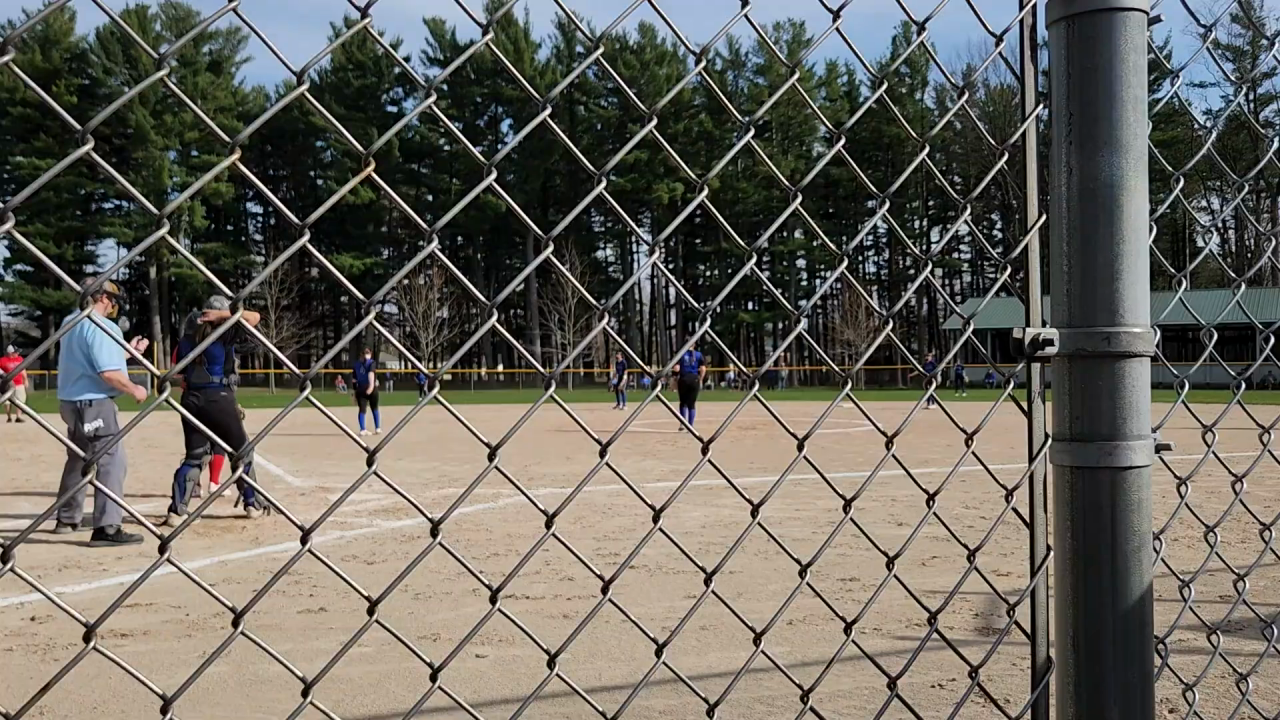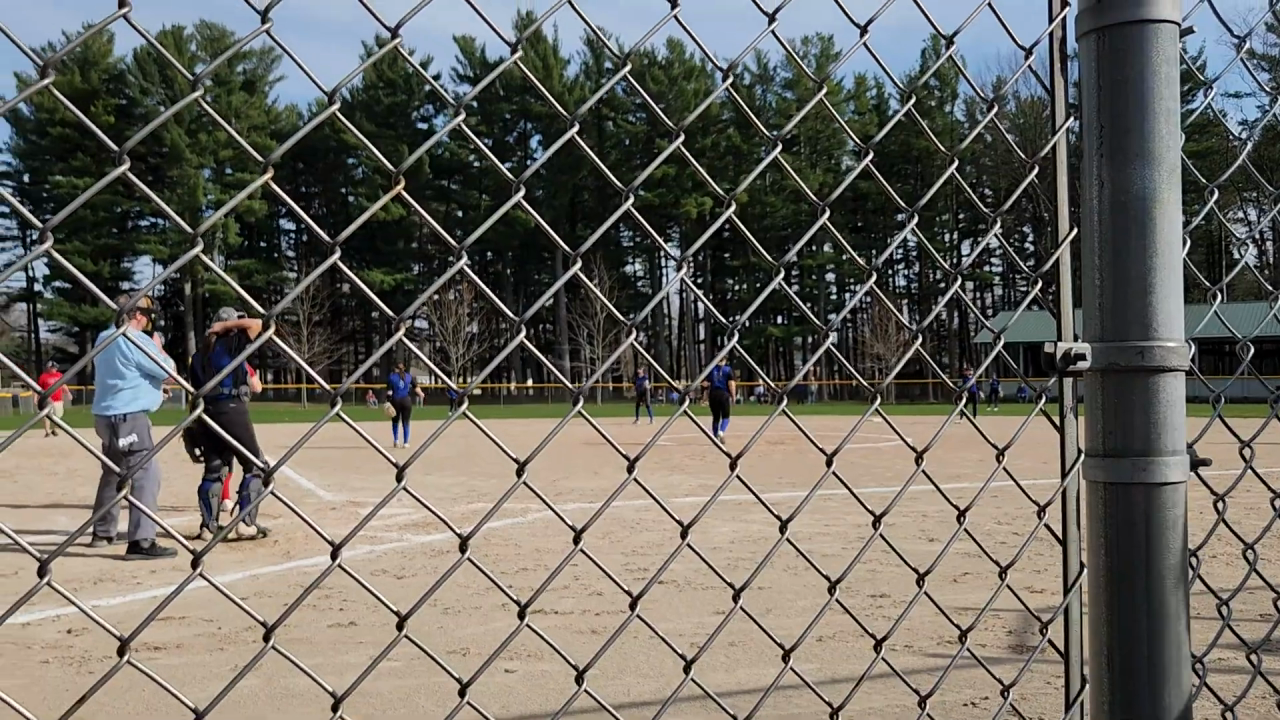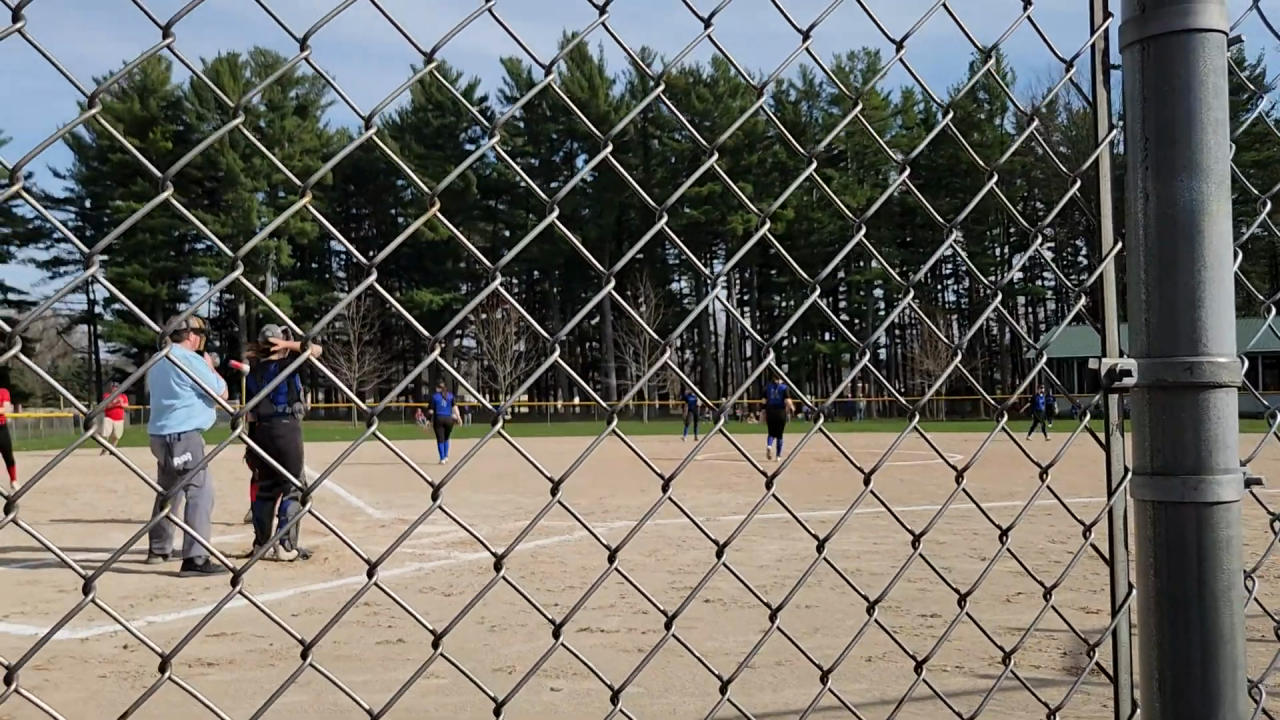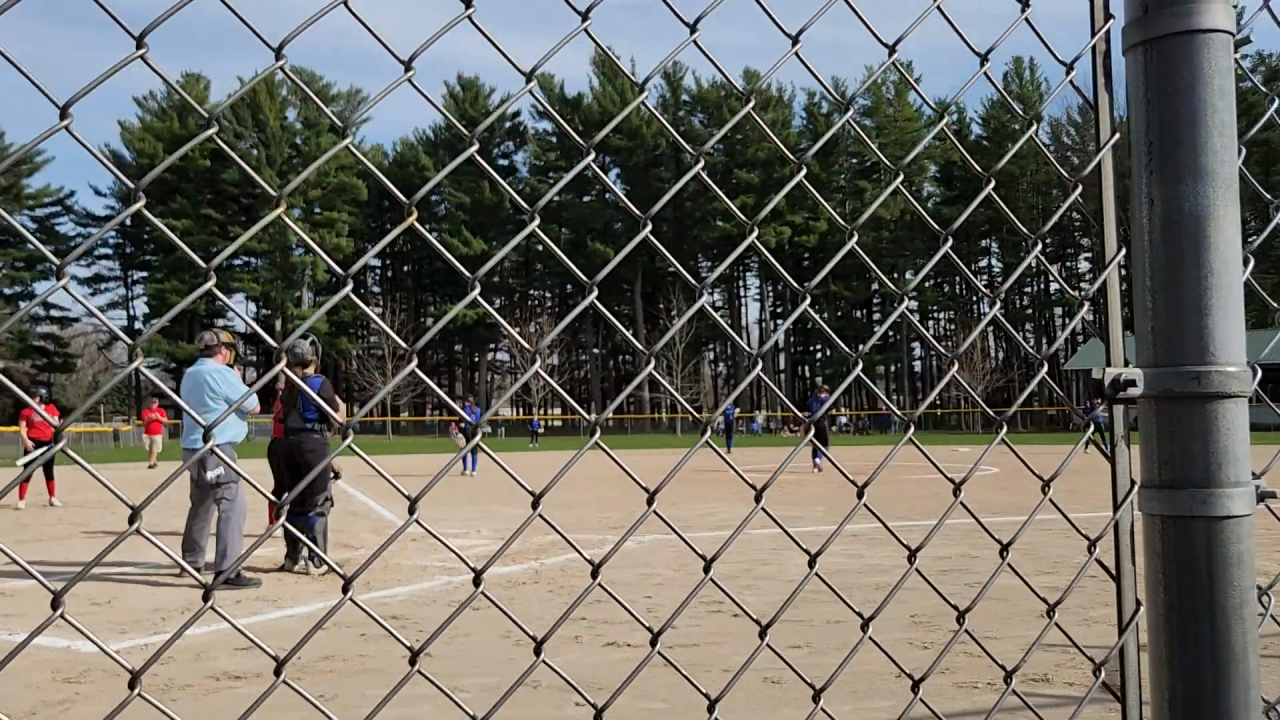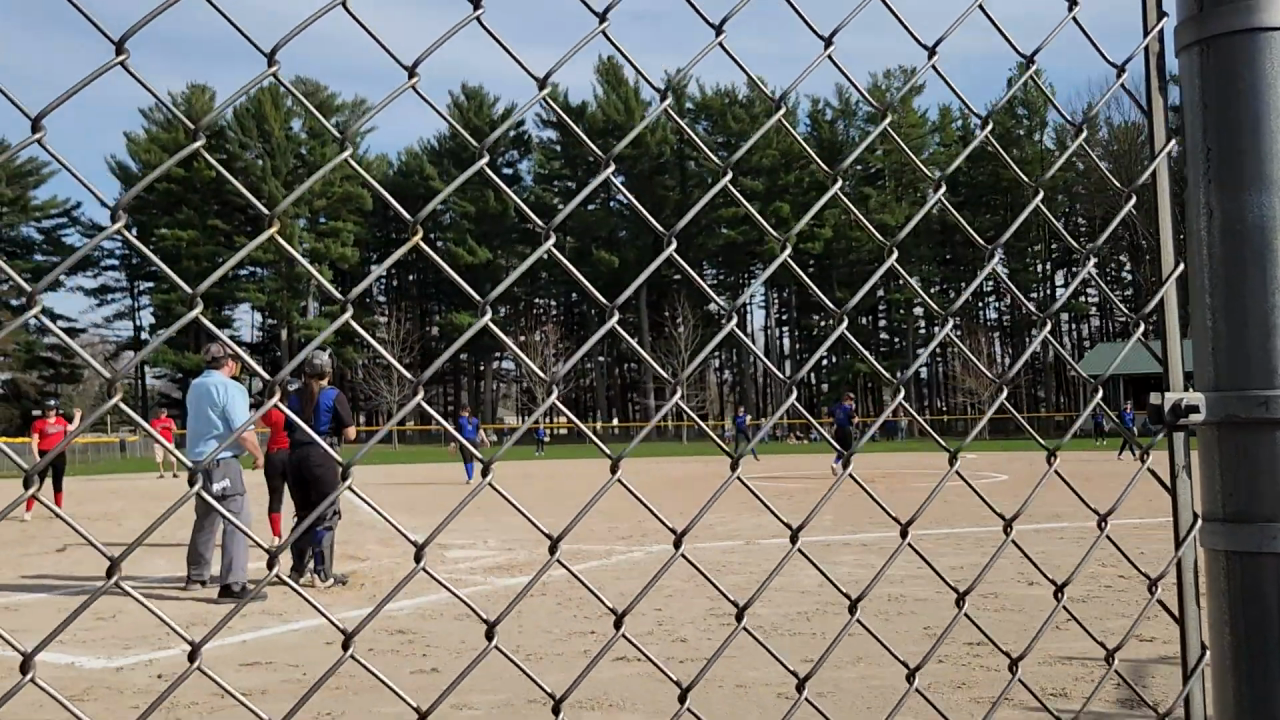
dt=0.5s
person 1, frame 1
left shoulder: (71, 323)
right shoulder: (100, 325)
right elbow: (108, 372)
left wrist: (130, 350)
right wrist: (133, 389)
left hip: (72, 402)
right hip: (94, 403)
left knee: (78, 460)
right knee: (112, 461)
left ankle: (67, 518)
right ankle: (106, 529)
person 1, frame 2
left shoulder: (103, 339)
right shoulder: (136, 340)
right elbow: (170, 373)
left wrist: (155, 389)
right wrist: (158, 348)
left hip: (106, 416)
right hip: (128, 418)
left knee: (113, 474)
right knee: (147, 475)
left ankle: (102, 532)
right ankle: (141, 542)
person 1, frame 3
left shoulder: (158, 361)
right shoulder: (190, 360)
right elbow: (221, 393)
right wrist: (210, 367)
left hip: (161, 435)
right hip: (183, 436)
left knee: (168, 493)
right knee: (200, 493)
left ankle: (158, 549)
right ankle: (195, 559)
person 1, frame 4
left shoulder: (189, 375)
right shoulder: (222, 374)
right elbow: (253, 406)
right wrist: (239, 381)
left hip: (193, 449)
right hip: (215, 450)
left knee: (201, 506)
right knee: (232, 507)
left ankle: (192, 562)
right ankle: (227, 573)
person 1, frame 5
left shoulder: (195, 386)
right shoulder: (230, 387)
right elbow: (244, 434)
right wrist: (258, 454)
left hip: (198, 461)
right hip: (221, 462)
left knee: (205, 519)
right knee: (237, 520)
left ankle: (196, 575)
right ankle: (232, 585)
person 2, frame 1
left shoulder: (187, 340)
right shoulder: (223, 335)
left elbow: (181, 373)
right elbow: (254, 317)
right wrist: (222, 316)
left hip: (191, 399)
right hip: (219, 398)
left knee: (194, 456)
right knee: (241, 451)
left ankle: (176, 512)
right ankle: (252, 504)
person 2, frame 2
left shoulder: (200, 355)
right shoulder: (231, 345)
left elbow: (194, 392)
right elbow: (256, 324)
left wrist: (192, 426)
right wrist: (226, 326)
left hip: (208, 413)
right hip: (233, 411)
left knee: (213, 471)
right knee: (254, 465)
left ankle: (208, 527)
right ankle: (246, 522)
person 2, frame 3
left shoulder: (253, 373)
right shoulder: (285, 365)
left elbow: (252, 413)
right elbow: (316, 349)
right wrist: (288, 344)
left hip: (262, 430)
right hip: (285, 429)
left knee: (266, 489)
right knee: (293, 488)
left ankle: (261, 545)
right ankle: (287, 547)
person 2, frame 4
left shoulder: (288, 386)
right shoulder: (320, 383)
left elbow: (286, 416)
right elbow: (335, 420)
right wrist: (341, 406)
left hip: (289, 444)
right hip: (314, 445)
left knee: (296, 503)
right knee: (318, 504)
left ankle: (292, 558)
right ankle: (317, 562)
person 2, frame 5
left shoulder: (295, 397)
right shoulder: (334, 395)
left elbow: (289, 431)
right elbow: (350, 434)
right wrist: (335, 433)
left hip: (296, 457)
right hip: (322, 457)
left knee: (303, 515)
right knee: (326, 517)
left ankle: (299, 571)
right ankle: (323, 575)
